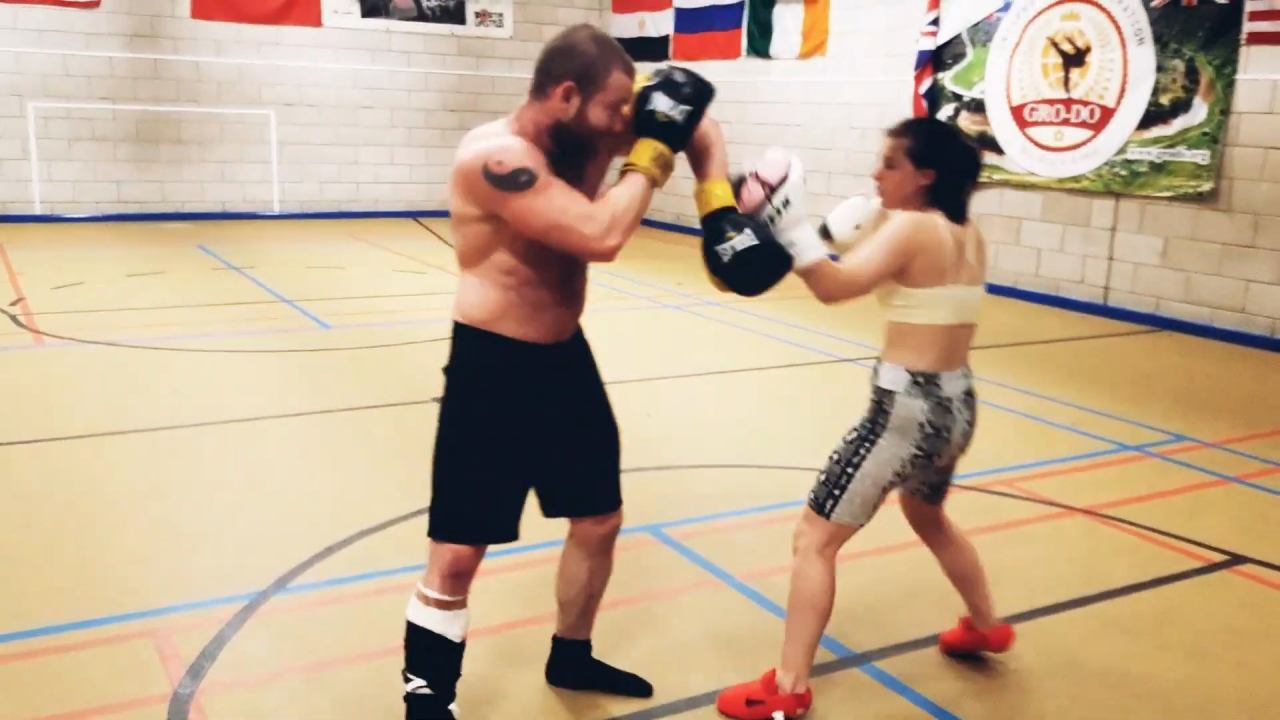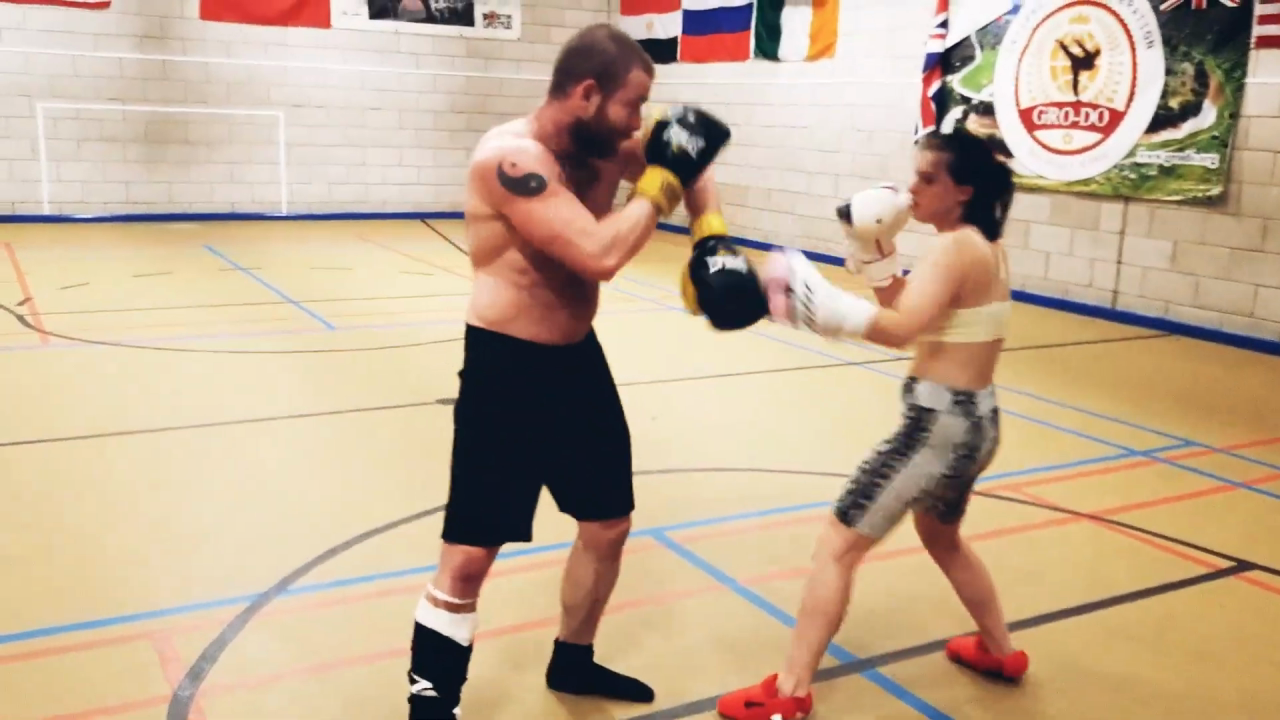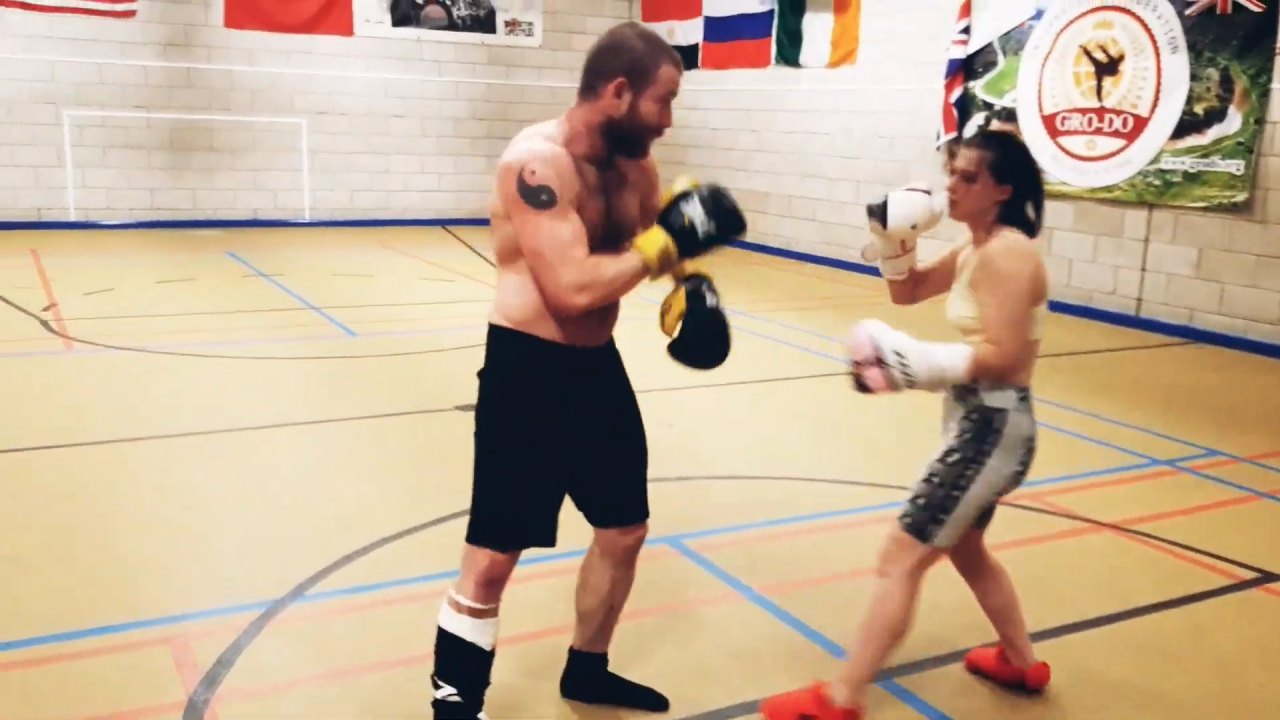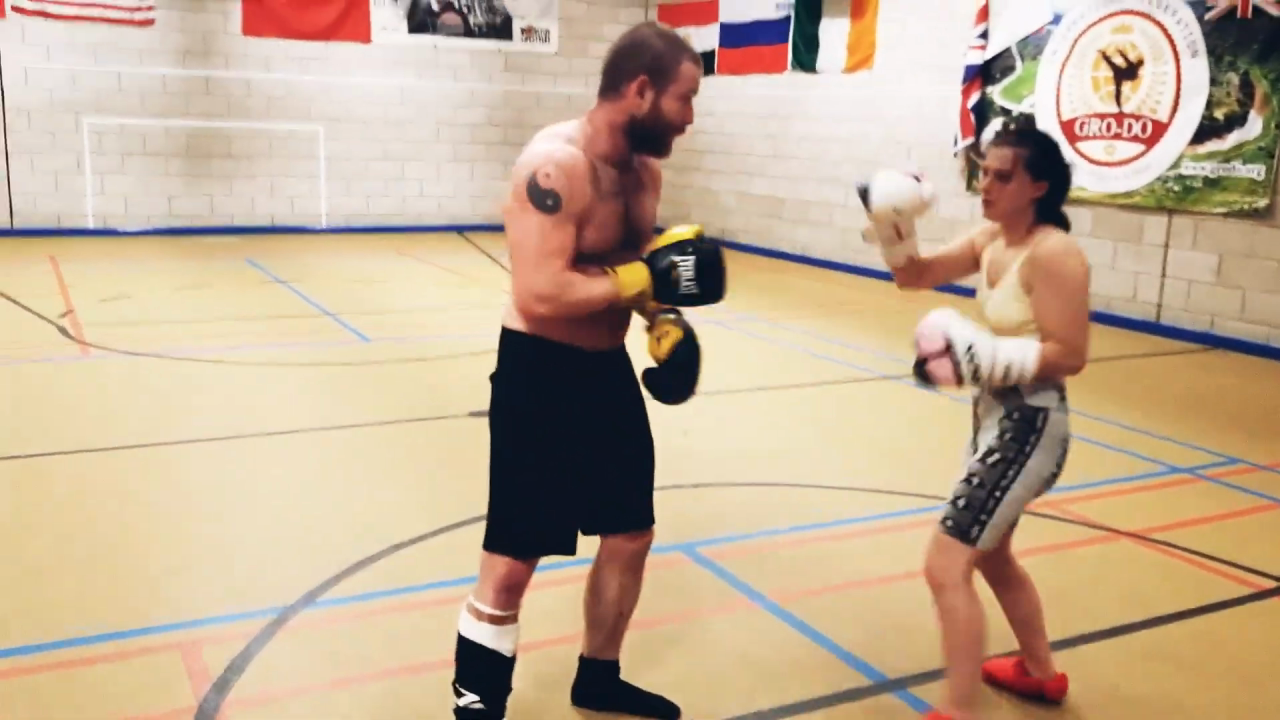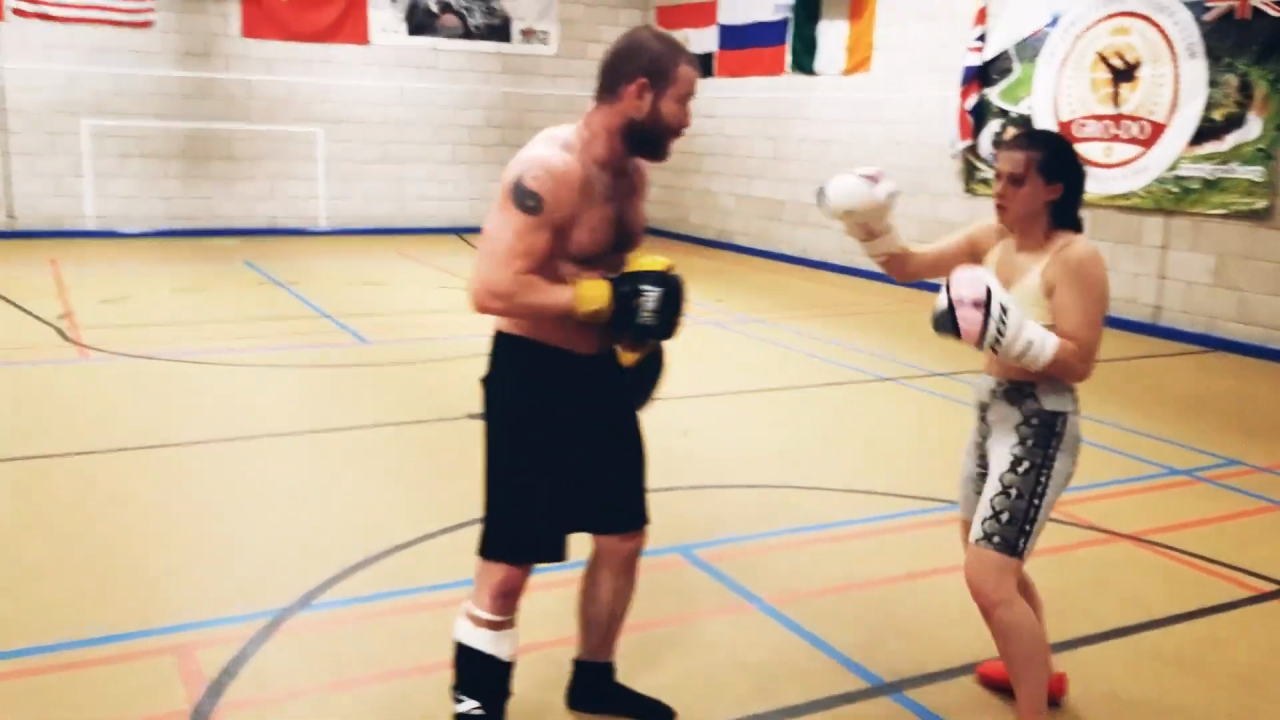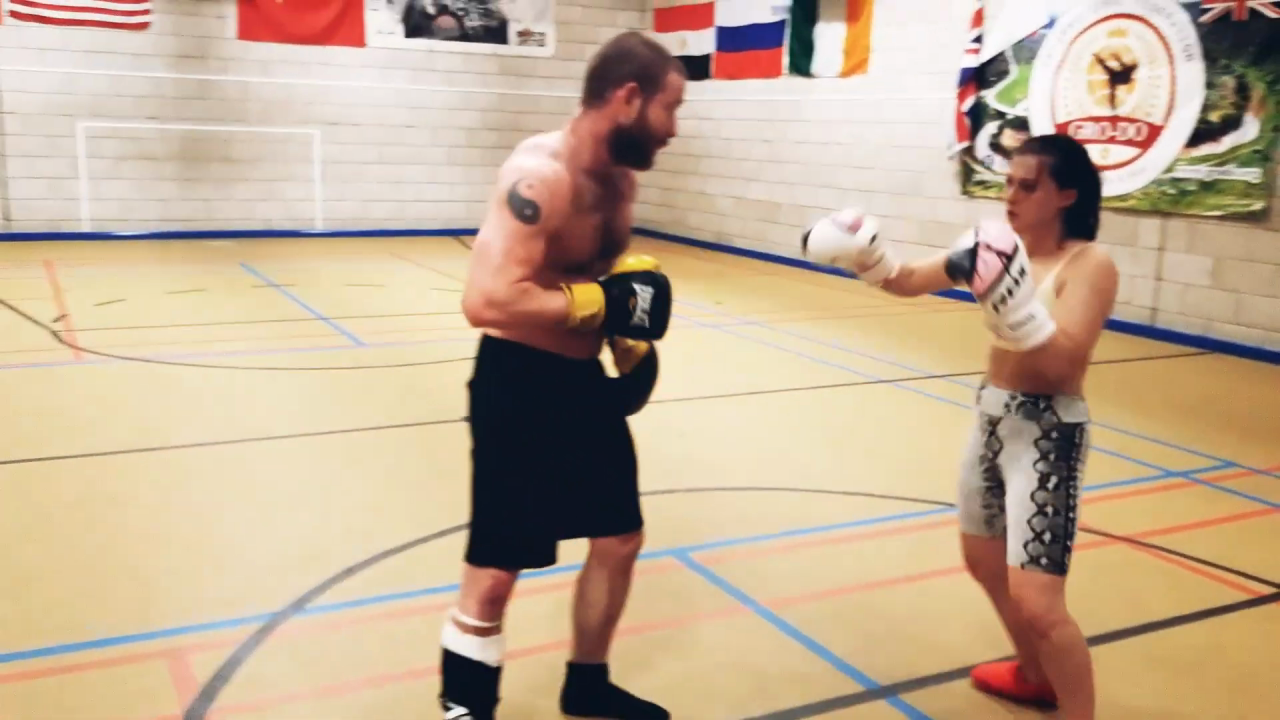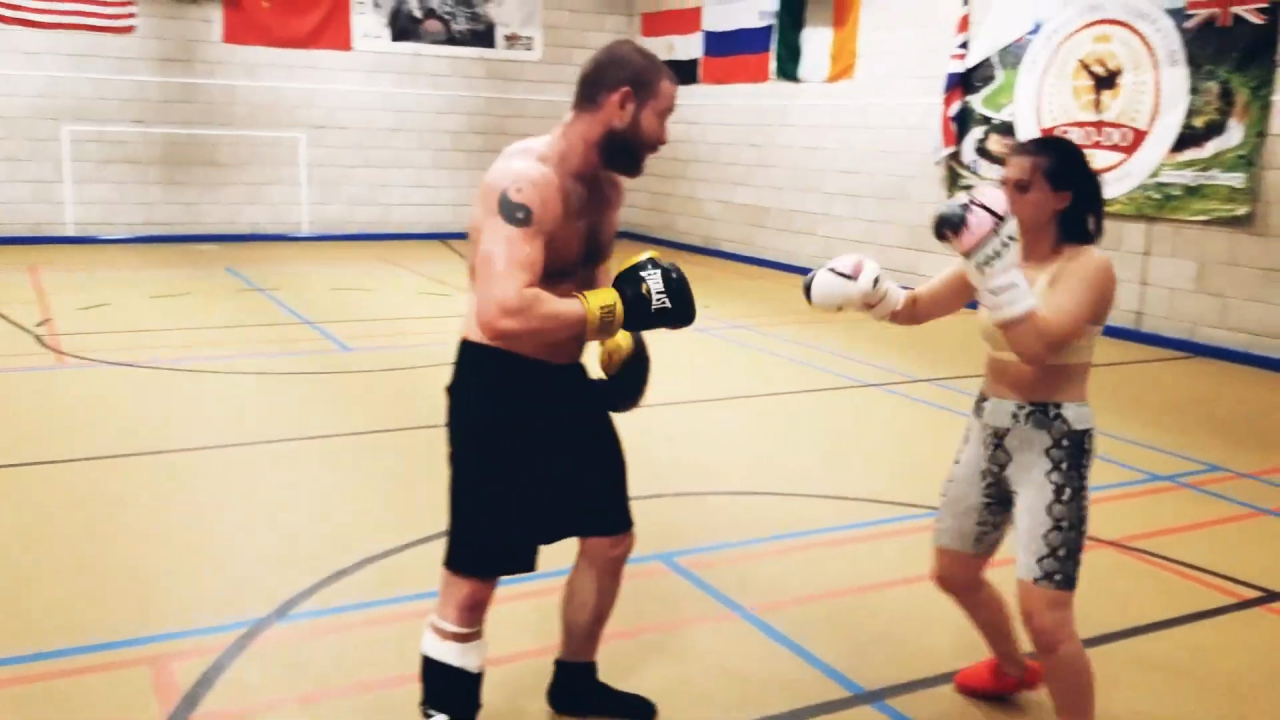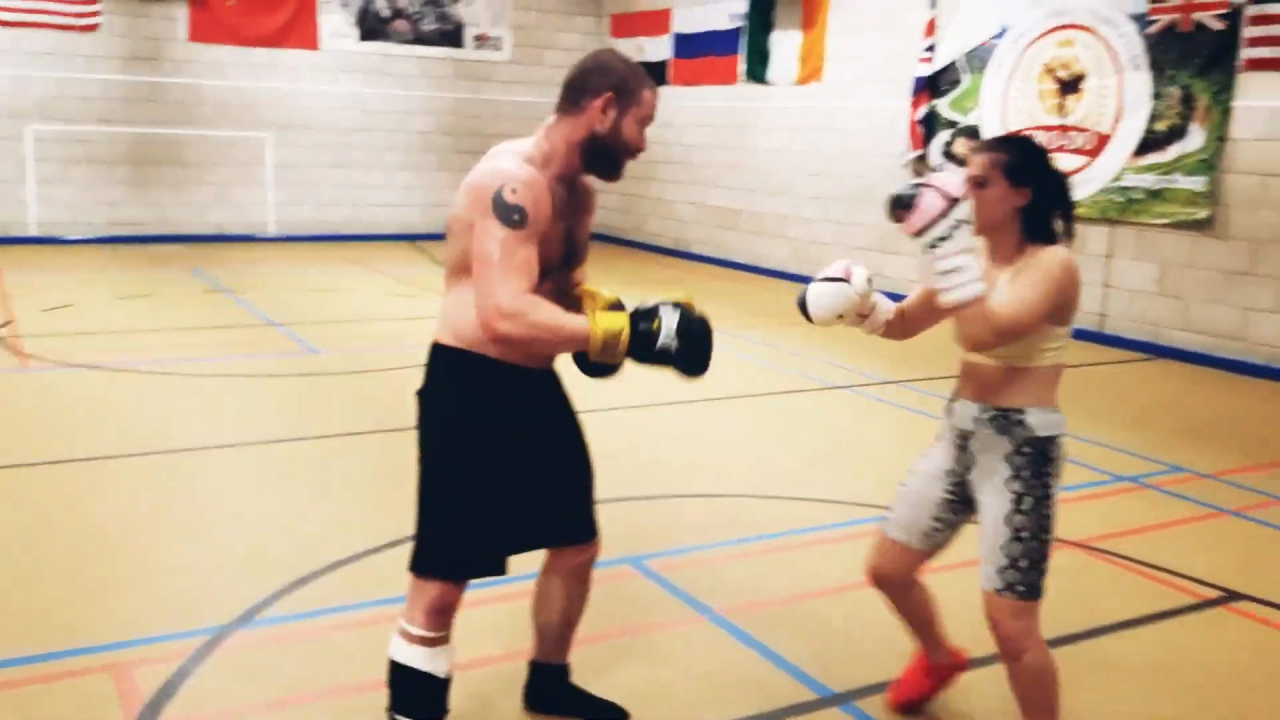
dt=0.1s
person 1, frame 1
left shoulder: (594, 136)
right shoulder: (489, 159)
left elbow: (698, 122)
right elbow: (600, 235)
left wrist: (724, 208)
right wrist: (653, 147)
left hip: (565, 358)
right hip: (491, 369)
left knee: (598, 522)
right knee: (456, 552)
left ankle: (572, 657)
person 1, frame 2
left shoulder: (610, 141)
right shoulder: (508, 159)
left elbow: (695, 165)
right elbow: (599, 256)
left wrist: (712, 237)
right wrist: (662, 177)
left hip: (578, 360)
right hip: (504, 370)
left knee: (609, 525)
right knee: (469, 555)
left ankle: (572, 660)
person 1, frame 3
left shoulder: (635, 162)
right shoulder: (537, 163)
left elbow: (659, 234)
right elbow: (573, 288)
left wrist: (689, 276)
right wrist: (668, 241)
left hip: (598, 366)
right hip: (526, 370)
left knee: (625, 532)
right knee: (491, 558)
person 1, frame 4
left shoulder: (644, 166)
right shoulder: (556, 165)
right elbow: (538, 296)
left wrist: (665, 314)
right wrist: (645, 277)
left hip: (608, 371)
right hip: (538, 374)
left knee: (630, 539)
right knee: (509, 566)
person 1, frame 5
left shoulder: (633, 172)
right shoulder: (551, 168)
right elbow: (492, 289)
left wrist: (636, 316)
right wrist: (606, 298)
left hip: (598, 376)
right hip: (530, 377)
left knee: (622, 541)
right knee: (507, 570)
person 1, frame 6
left shoulder: (619, 177)
right shoulder: (541, 176)
right elbow: (486, 301)
left wrist: (627, 327)
right wrist: (598, 302)
left hip: (586, 380)
right hip: (517, 382)
left knee: (619, 542)
right knee: (493, 576)
person 1, frame 7
left shoulder: (605, 186)
right shoulder: (528, 180)
right elbow: (503, 313)
left wrist: (614, 331)
right wrist: (617, 306)
left hip: (567, 383)
right hip: (498, 389)
left knee: (609, 540)
right knee: (474, 580)
person 1, frame 8
left shoulder: (578, 190)
right shoulder: (515, 180)
right elbow: (503, 318)
left wrist: (597, 315)
right wrist: (625, 327)
left hip: (536, 390)
right hip: (469, 392)
left knee: (577, 549)
right knee: (439, 587)
person 2, frame 1
left shoulder: (913, 228)
right shoulder: (962, 234)
left elbow: (835, 284)
left wrist: (784, 216)
right wrist: (858, 246)
left hip: (906, 407)
right hip: (950, 404)
left knee: (814, 542)
right knee: (926, 516)
right ankle: (986, 626)
person 2, frame 2
left shoulder: (955, 251)
right shoulder: (981, 246)
left elbow: (900, 329)
right elbow: (900, 302)
left wrist: (811, 300)
right wrist: (872, 247)
left hip: (936, 423)
right hip: (974, 421)
left knee: (835, 549)
right knee: (939, 534)
right ankle: (999, 649)
person 2, frame 3
left shoulder: (1007, 256)
right shoulder: (981, 247)
left elbow: (999, 359)
right elbow: (907, 291)
left wrist: (909, 360)
right wrist: (894, 242)
left hip: (992, 427)
right hip: (990, 422)
left knee: (899, 562)
right knee: (962, 546)
right ankle: (1020, 661)
person 2, frame 4
left shoulder: (1054, 255)
right shoulder: (991, 238)
left elbow: (1068, 358)
right elbow: (912, 275)
left wrist: (978, 356)
right wrist: (893, 226)
left hip: (1027, 425)
right hip: (998, 416)
left knee: (946, 566)
right knee: (990, 557)
right ankle: (1038, 670)
person 2, frame 5
left shoulder: (1077, 259)
right shoulder: (994, 237)
left elbow: (1076, 364)
right elbow: (906, 264)
left wrist: (1003, 326)
right wrist: (870, 222)
left hip: (1039, 424)
right hip: (993, 414)
left knee: (990, 579)
right knee: (991, 562)
person 2, frame 6
left shoulder: (1091, 266)
right shoulder: (999, 246)
left elbow: (1061, 365)
right elbow: (910, 281)
left wrist: (1012, 295)
right wrist: (863, 251)
left hip: (1047, 436)
right hip: (992, 422)
left knee: (1036, 601)
right knee: (984, 564)
right ankle: (1036, 672)
person 2, frame 7
left shoulder: (1090, 267)
right shoulder: (997, 254)
left elbow: (1035, 345)
right elbow: (912, 310)
left wrist: (994, 260)
right wrist: (869, 291)
left hip: (1053, 444)
right hip: (989, 429)
left knee: (1046, 615)
right knee: (954, 573)
right ankle: (1015, 665)
person 2, frame 8
left shoulder: (1053, 266)
right shoulder: (972, 254)
left elbow: (985, 332)
right elbow: (902, 324)
left wrist: (944, 246)
right wrist: (861, 304)
left hip: (1020, 449)
right hip: (958, 433)
left knee: (1011, 622)
right knee: (887, 568)
right ankle: (936, 658)
